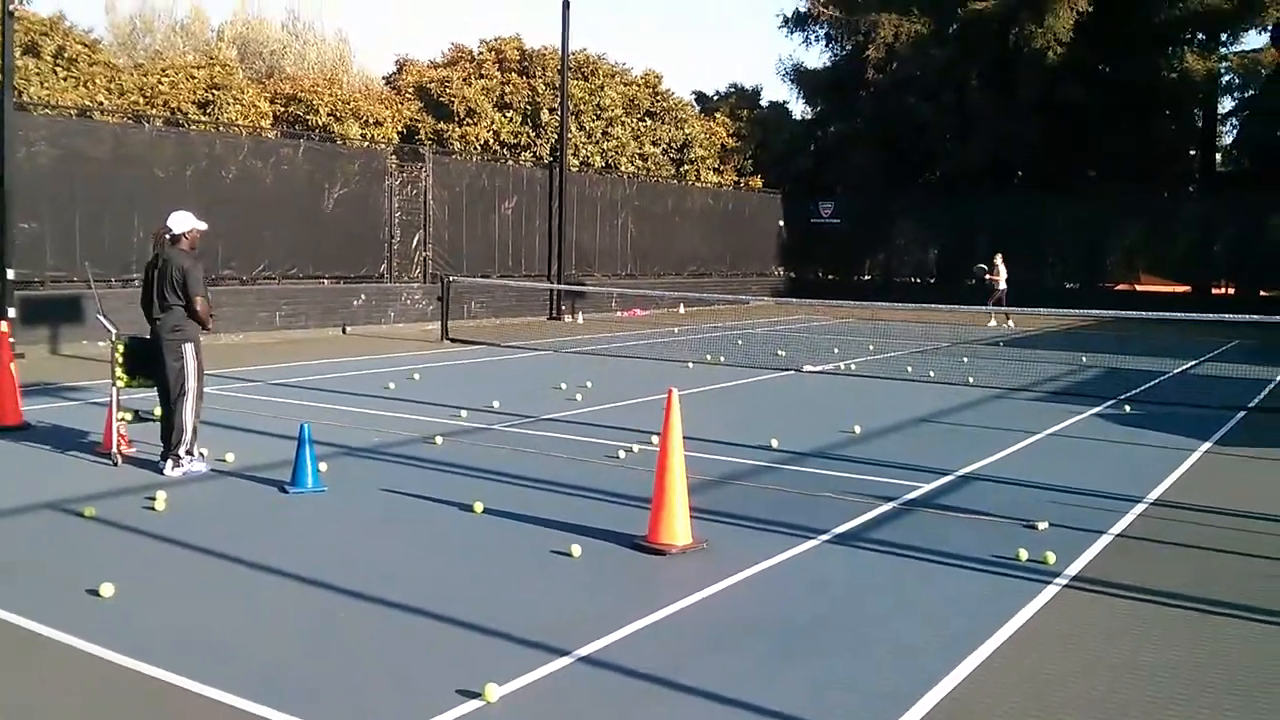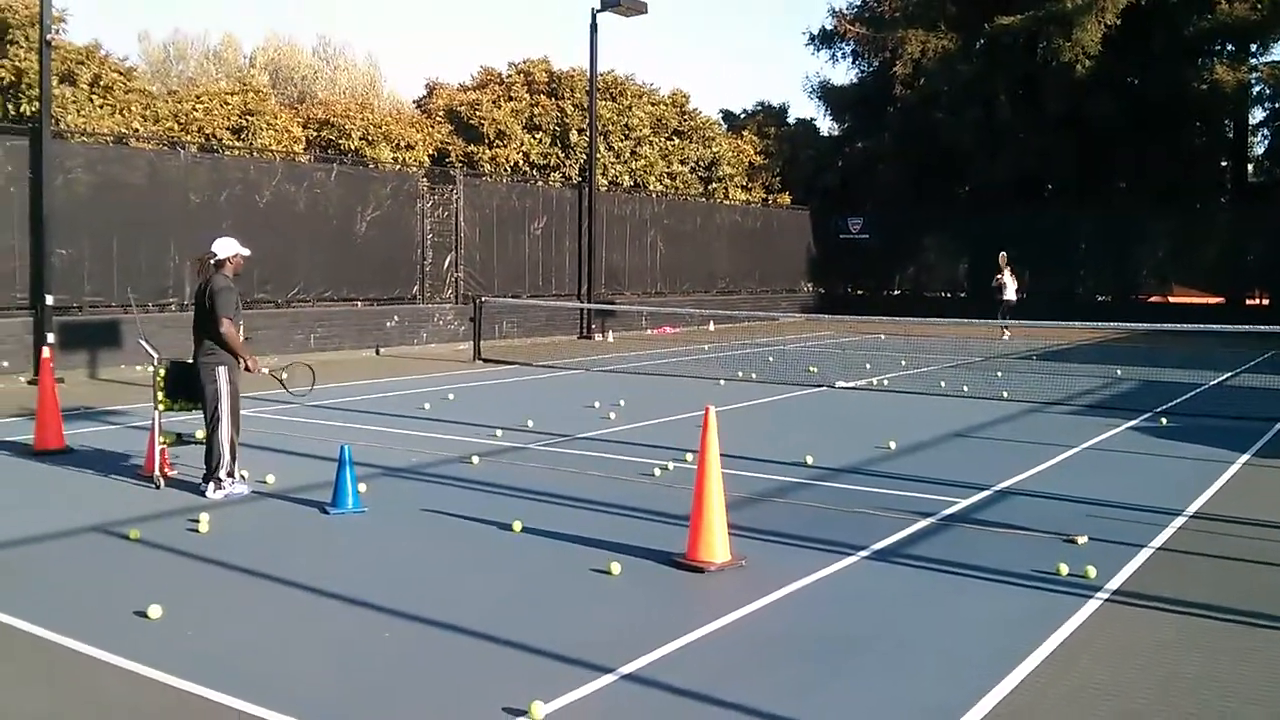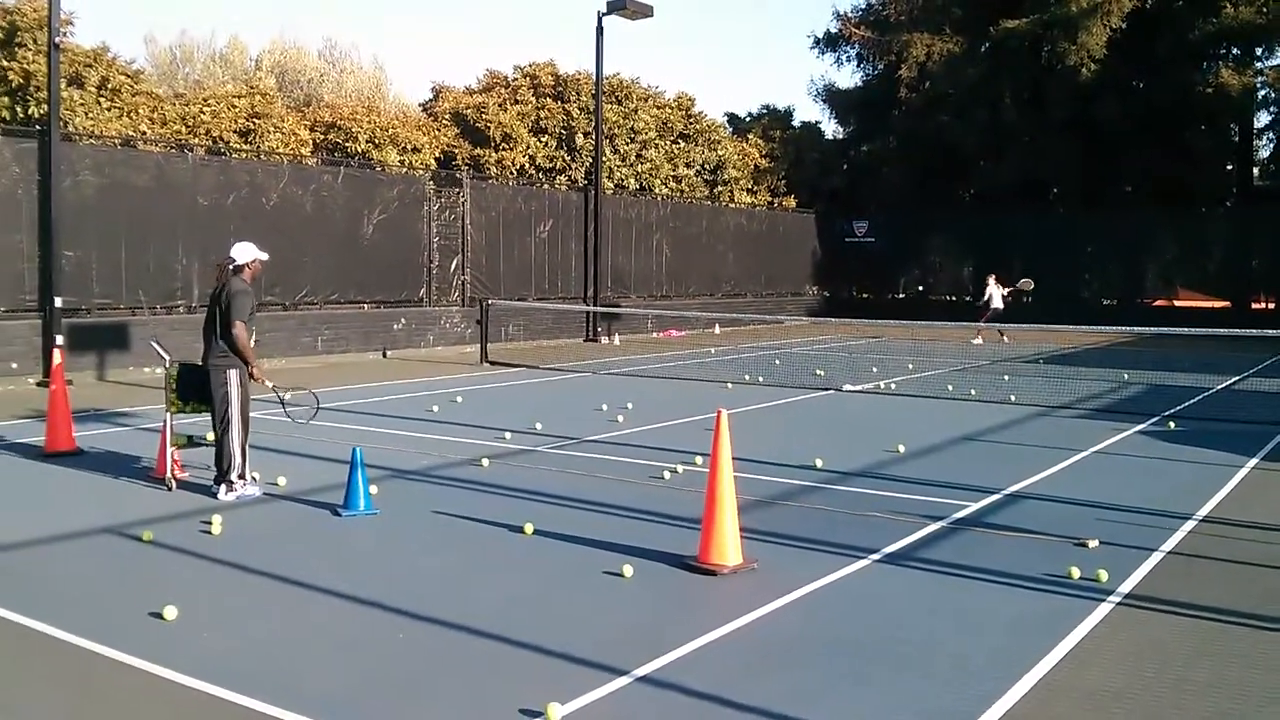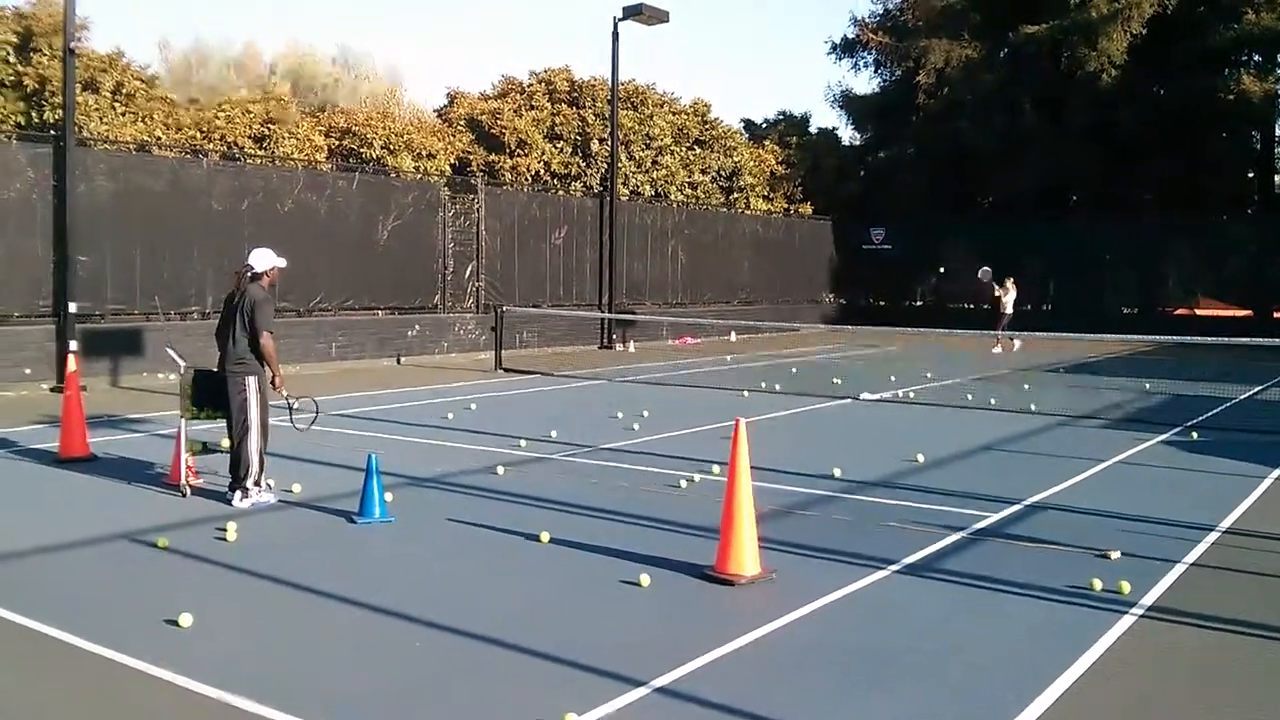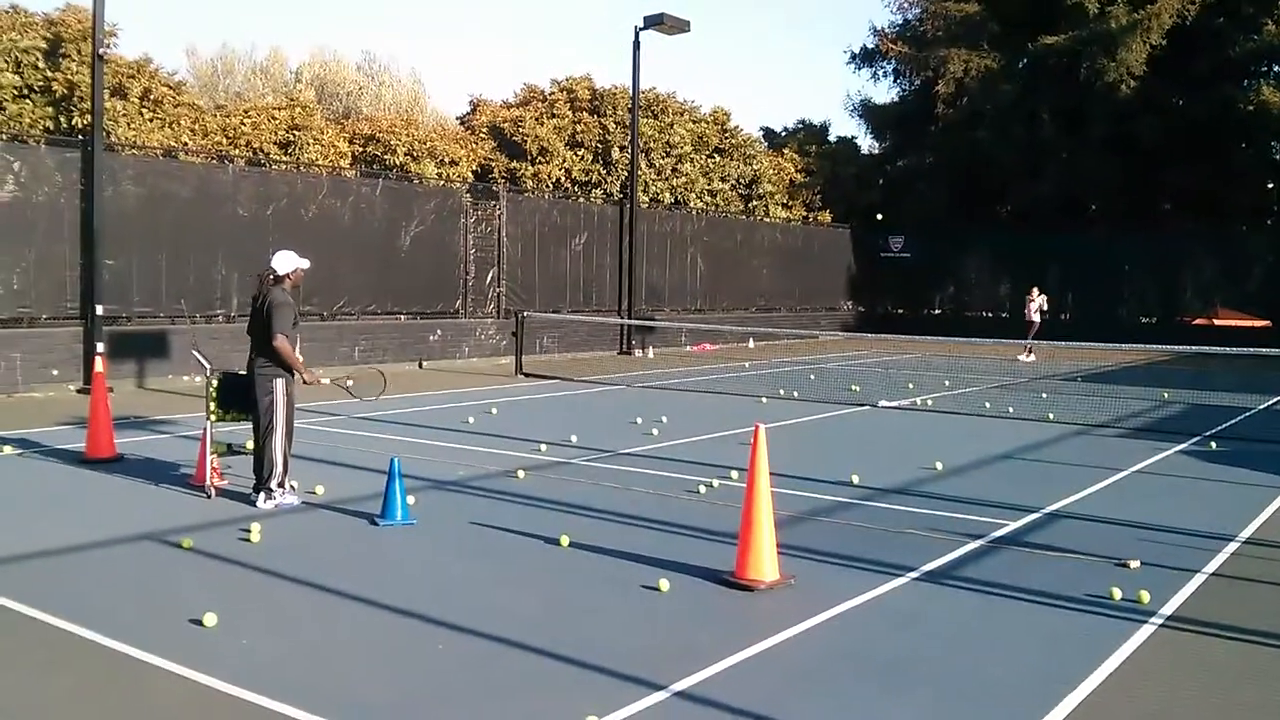
dt=0.4s
person 1, frame 1
left shoulder: (156, 261)
right shoulder: (189, 263)
left elbow: (146, 302)
right elbow: (198, 307)
right wrist: (207, 322)
left hip: (162, 337)
right hip: (182, 339)
left knee: (170, 398)
right knee: (186, 398)
left ankle: (171, 452)
right ankle: (178, 460)
person 1, frame 2
left shoulder: (206, 285)
right shoulder: (225, 287)
left elbow: (200, 326)
right elbow: (225, 328)
right wrist: (247, 357)
left hip: (207, 361)
right hip: (219, 363)
left knee: (218, 421)
right knee: (224, 422)
left ankle: (214, 476)
right ankle: (220, 482)
person 1, frame 3
left shoulder: (222, 288)
right shoulder: (242, 291)
left elbow: (208, 328)
right elbow: (238, 331)
right wrist: (254, 364)
left hip: (216, 363)
right hip: (230, 366)
left knee: (226, 424)
right knee: (234, 424)
left ankle: (225, 477)
right ankle: (232, 484)
person 1, frame 4
left shoulder: (235, 295)
right shoulder: (262, 298)
left elbow: (220, 333)
right elbow: (265, 340)
right wrist: (277, 373)
left hip: (230, 370)
right hip: (248, 372)
left knee: (240, 430)
right knee: (252, 431)
left ankle: (239, 484)
right ankle: (247, 491)
person 1, frame 5
left shoulder: (264, 296)
right shoulder: (282, 301)
right elbow: (279, 342)
right wrist: (302, 370)
left hip: (261, 371)
right hip: (275, 374)
left knee: (266, 431)
right knee: (277, 433)
left ankle: (263, 485)
right ankle: (272, 492)
